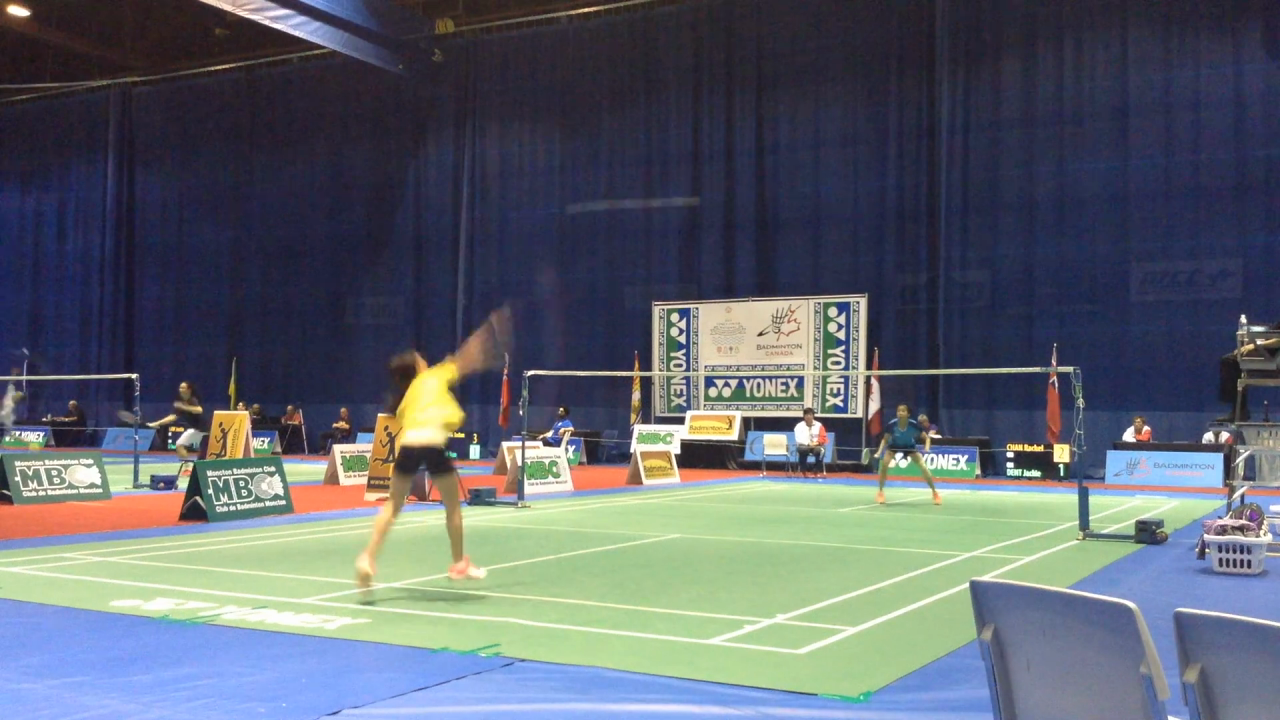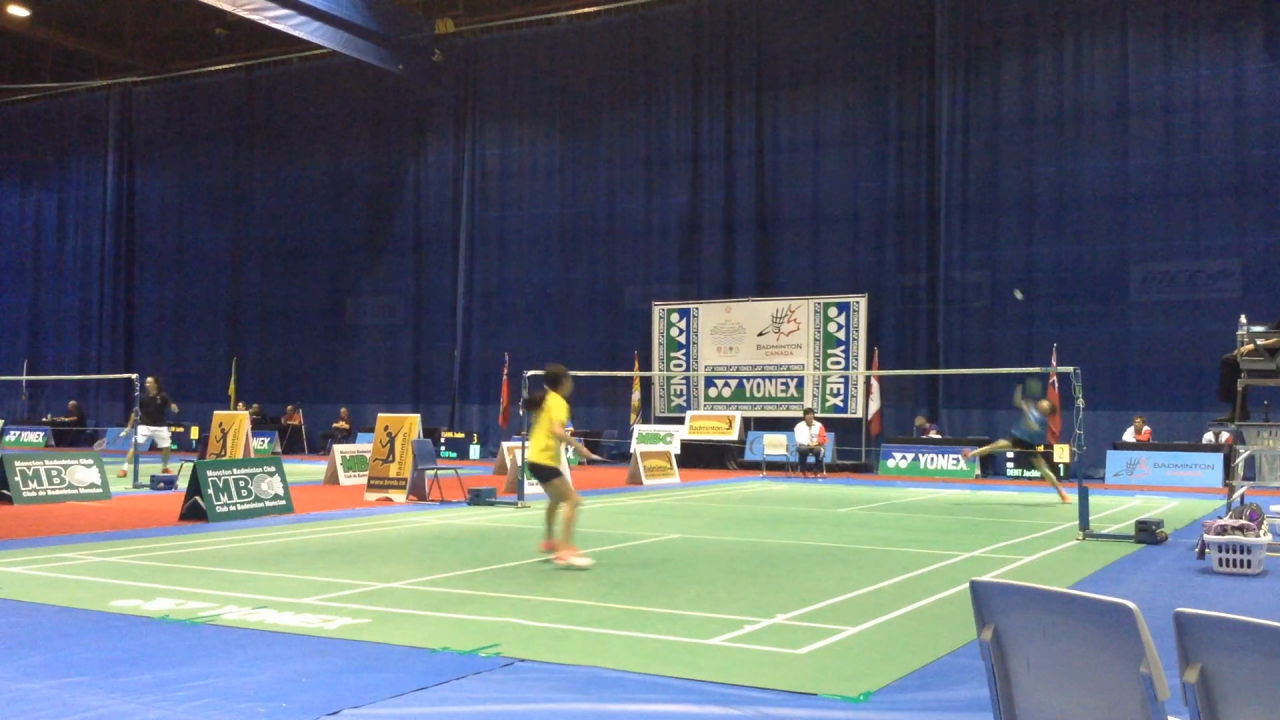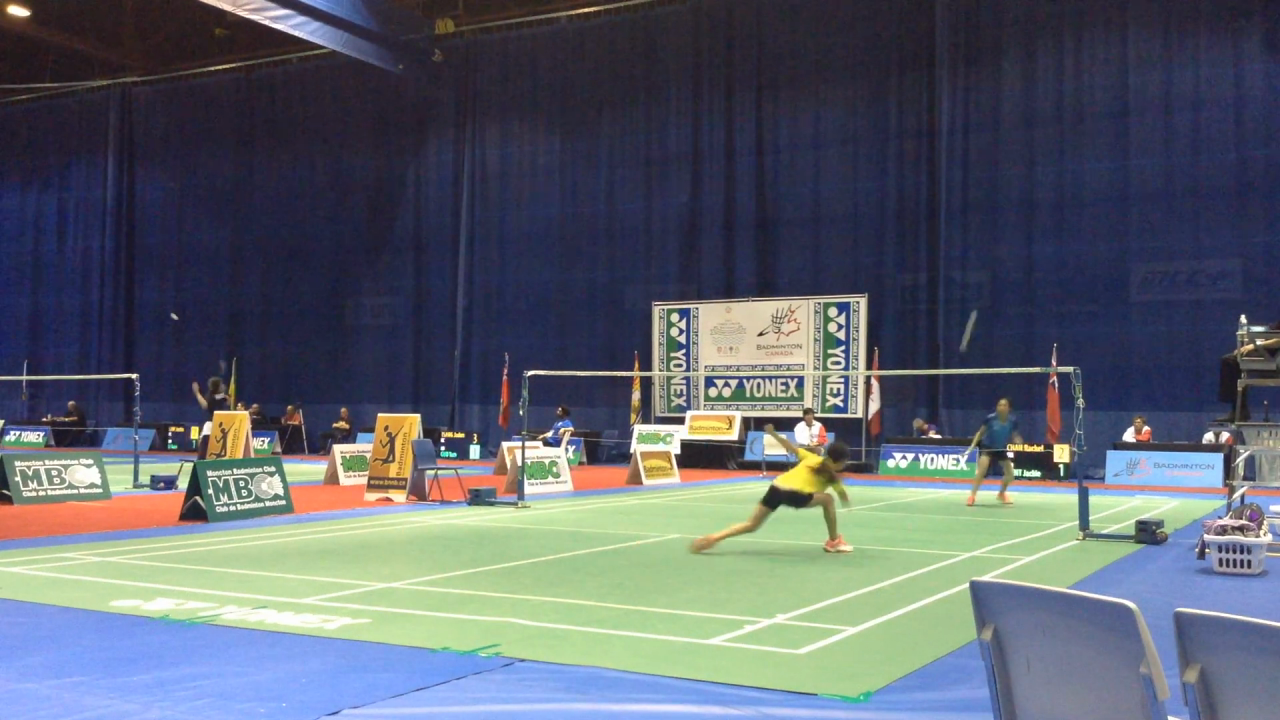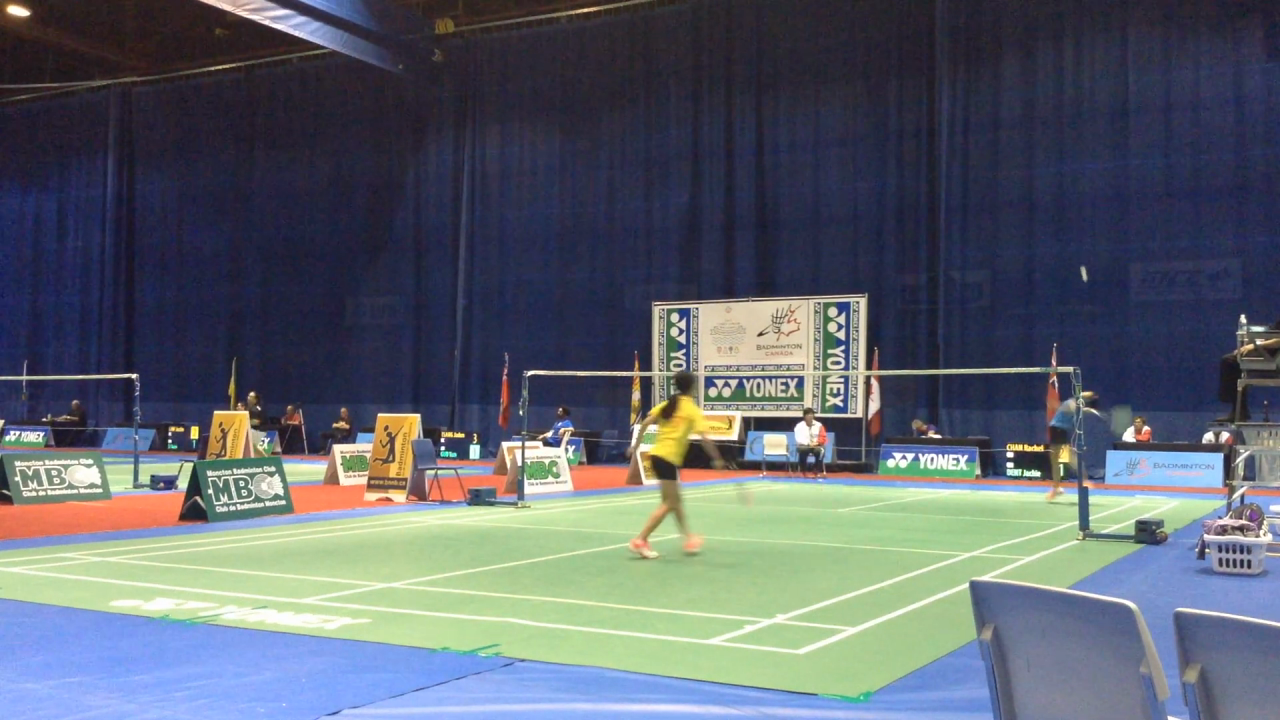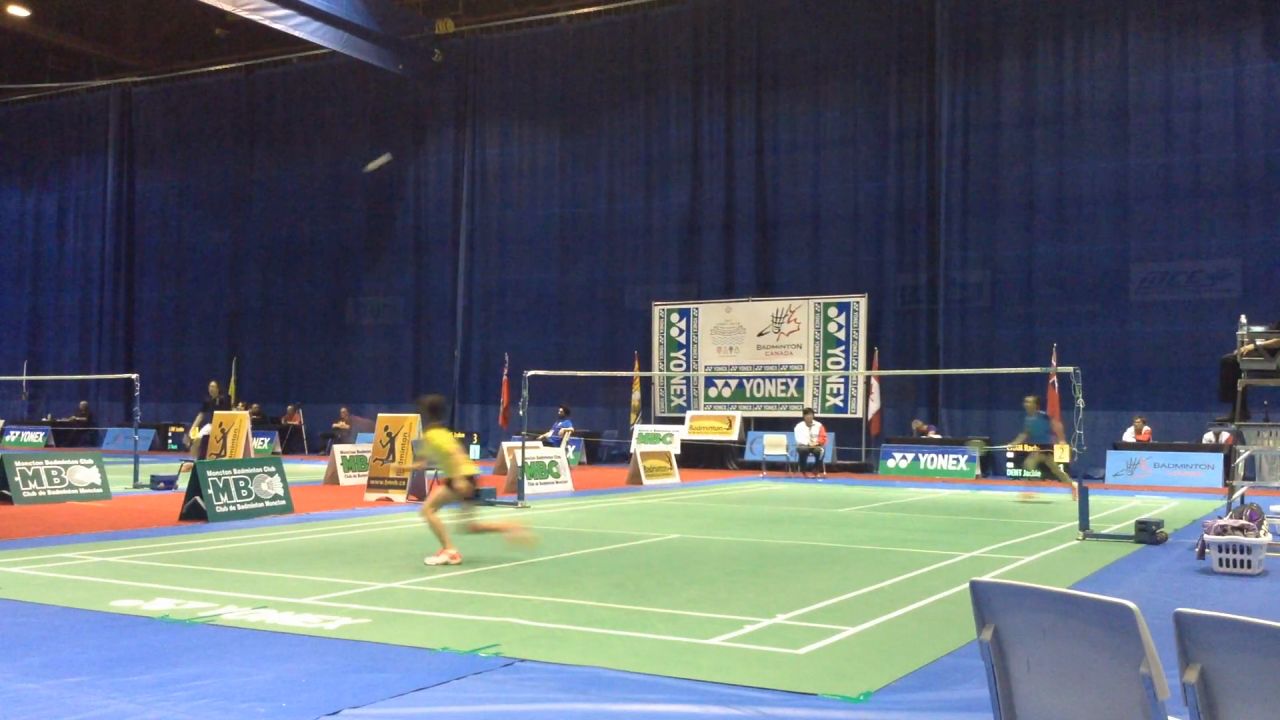
dt=1s
person 1, frame 1
left shoulder: (406, 394)
right shoulder: (432, 377)
right elbow: (467, 363)
left hip: (408, 447)
right hip: (431, 446)
left knee: (393, 506)
right knee: (453, 505)
left ankle: (368, 557)
right ankle: (459, 564)
person 1, frame 2
left shoulder: (546, 401)
right shoulder: (559, 403)
right elbow: (558, 431)
right wrist: (579, 447)
left hip: (538, 460)
right hip: (543, 461)
left knee: (557, 498)
right knee: (573, 501)
left ankle: (550, 542)
right ankle: (566, 552)
person 1, frame 3
left shoulder: (812, 458)
right shoulder: (833, 477)
left elbow: (790, 447)
right elbow: (843, 496)
left wrist: (773, 434)
left hip: (776, 488)
right hip: (794, 494)
left knee: (752, 524)
right knee: (826, 501)
left ankle: (714, 538)
right ankle: (834, 542)
person 1, frame 4
left shoulder: (666, 405)
right shoulder: (692, 409)
left elbow: (645, 423)
right elbow: (703, 436)
left wrist: (635, 444)
right wrist: (717, 458)
left hip: (657, 454)
right hip: (668, 458)
left knee: (676, 499)
right knee: (668, 503)
left ankle: (688, 538)
right ankle: (640, 541)
person 1, frame 5
left shoulder: (432, 436)
right shoulder: (431, 435)
left elbow: (455, 452)
right elbow: (428, 461)
left wrist: (459, 478)
right wrist: (412, 466)
left hip: (464, 476)
right hip: (461, 477)
left knee: (427, 510)
right knee: (470, 526)
left ankle: (450, 551)
right ankle: (514, 528)
